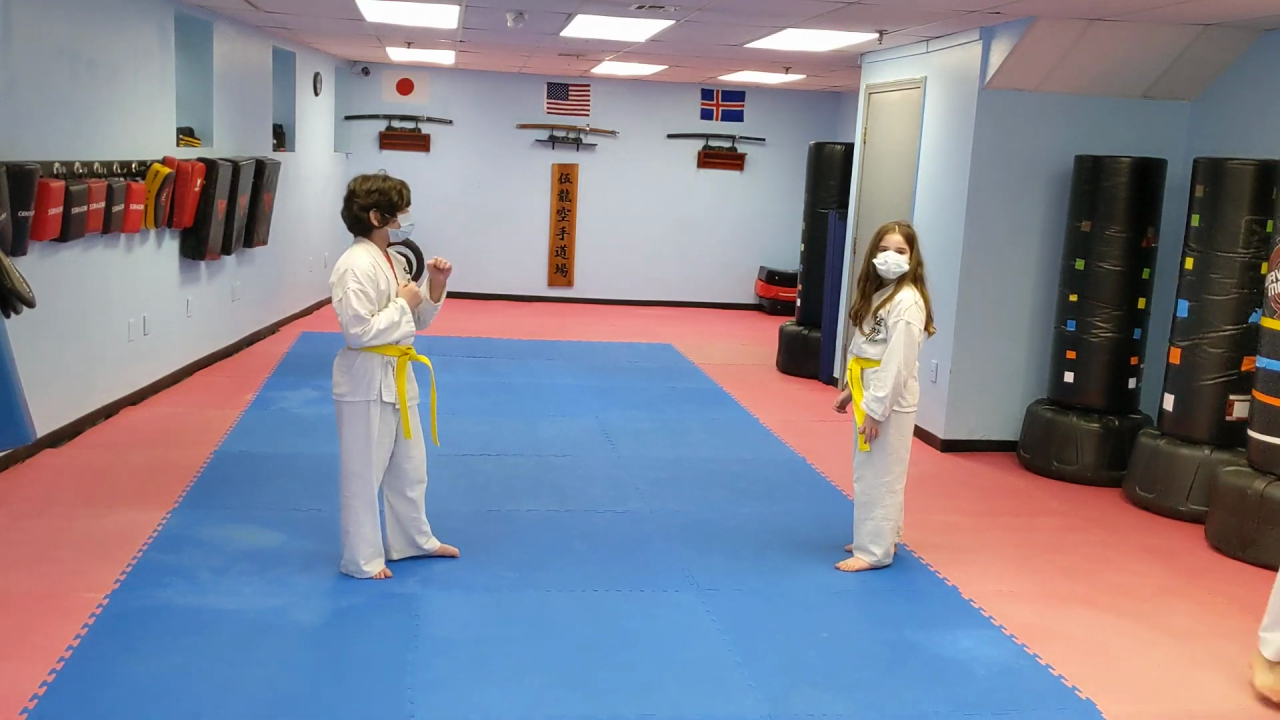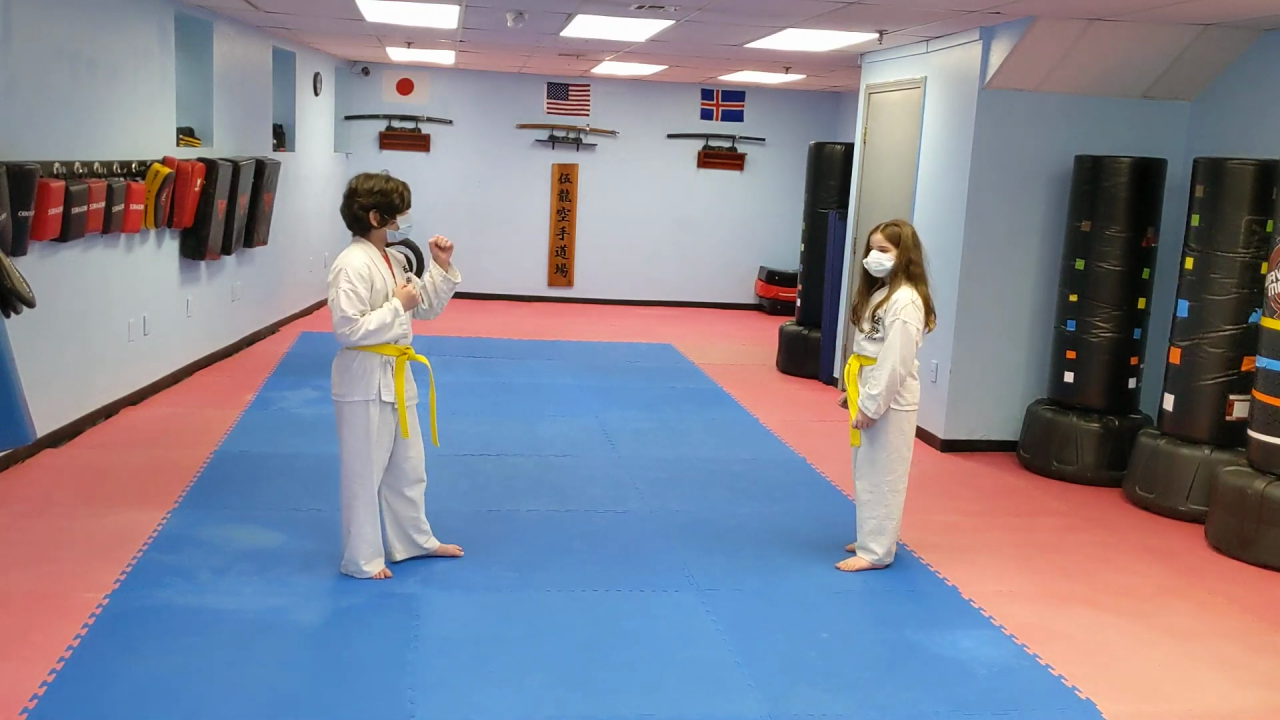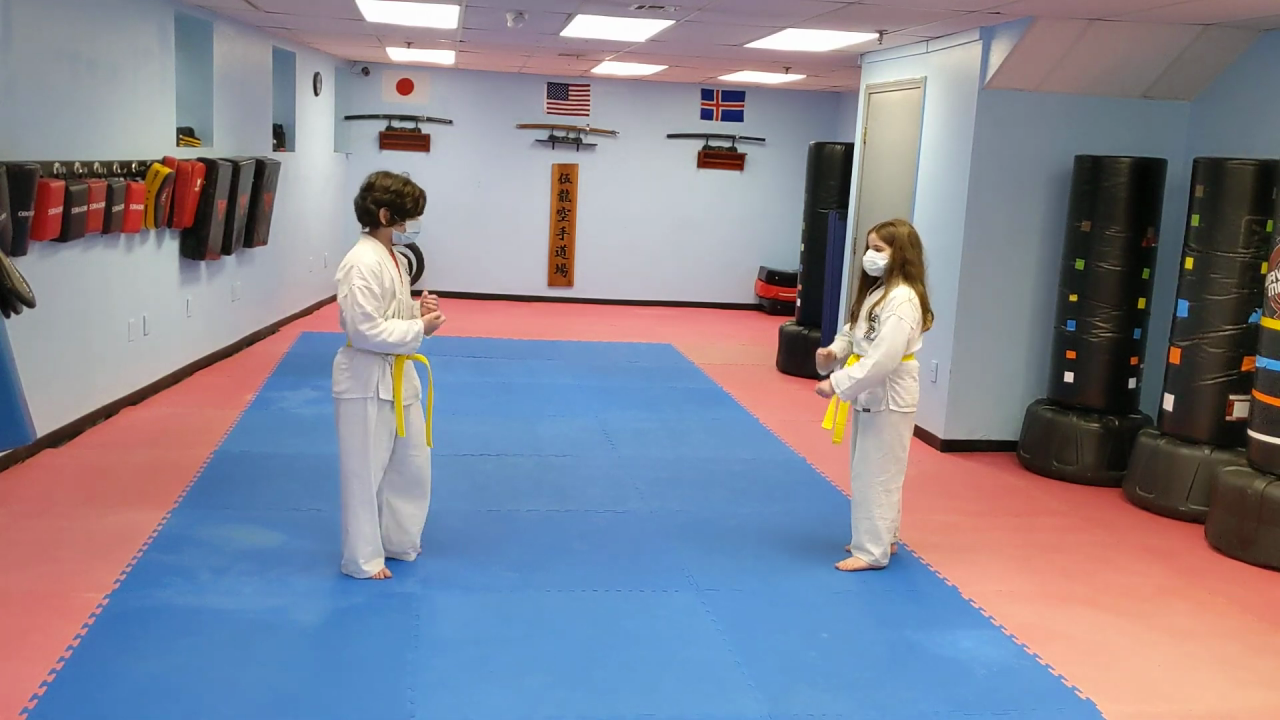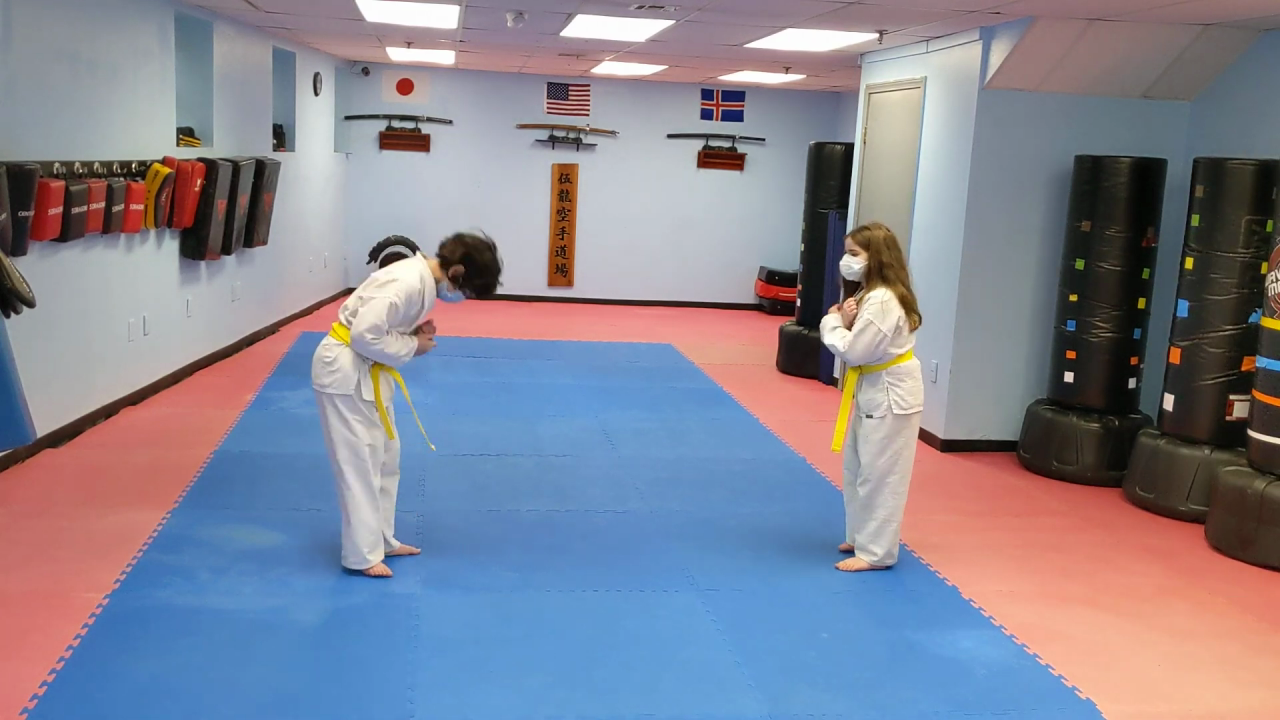
dt=0.3s
person 1, frame 1
left shoulder: (394, 261)
right shoulder: (356, 266)
left elbow: (417, 319)
right elbow: (358, 332)
left wrist: (433, 291)
right wrist: (403, 306)
left hip: (396, 376)
right hip: (366, 380)
left knee: (409, 465)
right knee: (364, 472)
left ankle: (413, 539)
right ankle: (362, 558)
person 1, frame 2
left shoulder: (392, 260)
right shoulder: (353, 265)
left elbow: (425, 305)
right elbow: (348, 330)
left wrist: (441, 268)
right wrist: (397, 307)
left hip: (394, 376)
right hip: (364, 380)
left knee: (407, 465)
right knee: (364, 472)
left ankle: (414, 539)
right ankle: (362, 558)
person 1, frame 3
left shoulder: (391, 260)
right shoulder: (363, 263)
right elbow: (365, 330)
left wrist: (420, 311)
right wrist: (420, 329)
left hip: (397, 375)
right hip: (367, 379)
left knee: (412, 461)
right knee: (365, 471)
left ankle: (400, 542)
right ankle: (362, 559)
person 1, frame 4
left shoulder: (421, 277)
right shoulder: (410, 283)
right elbow: (365, 333)
left wrist: (414, 333)
right wrist: (410, 346)
left hip: (363, 370)
right hip: (344, 370)
left knee: (384, 456)
right knee: (360, 460)
left ankle: (378, 540)
right ankle: (362, 553)
person 2, frame 1
left shoulder: (907, 302)
right shoulder: (874, 293)
left elbow: (898, 364)
left wrist: (876, 410)
right wrist: (851, 390)
left hip: (890, 401)
right hip: (870, 395)
left knee: (880, 476)
right knee: (869, 473)
left ankle: (874, 550)
right ankle: (882, 538)
person 2, frame 2
left shoulder: (905, 302)
right shoulder: (878, 291)
left elbow: (894, 363)
left wrist: (870, 407)
right wrist: (855, 392)
left hip: (888, 399)
right hip: (872, 392)
left knee: (882, 474)
right knee: (869, 471)
left ankle: (875, 550)
right ankle: (878, 538)
person 2, frame 3
left shoulder: (903, 300)
right shoulder: (878, 291)
left elbow: (883, 358)
right elbow: (856, 335)
left wrist: (839, 384)
right wrist: (833, 353)
left hip: (888, 396)
right hip: (870, 393)
left knee: (876, 474)
right knee: (867, 471)
left ankle: (872, 551)
right ankle: (881, 538)
person 2, frame 4
left shoulder: (883, 302)
right shoulder: (867, 294)
left elbow: (854, 351)
right elbow: (855, 341)
left wrist: (833, 323)
right wrist: (842, 322)
left hip: (892, 396)
right hip: (870, 393)
left knee: (879, 477)
right knee: (856, 469)
left ankle: (876, 552)
right ankle: (862, 536)
